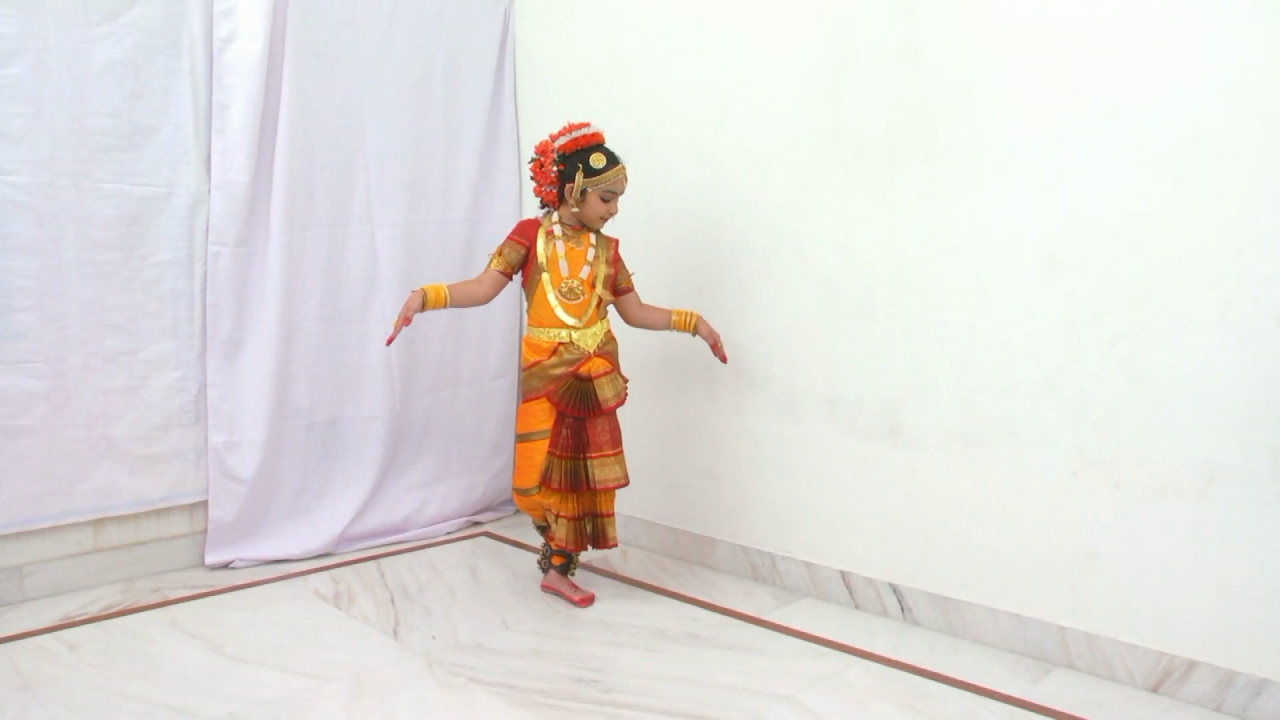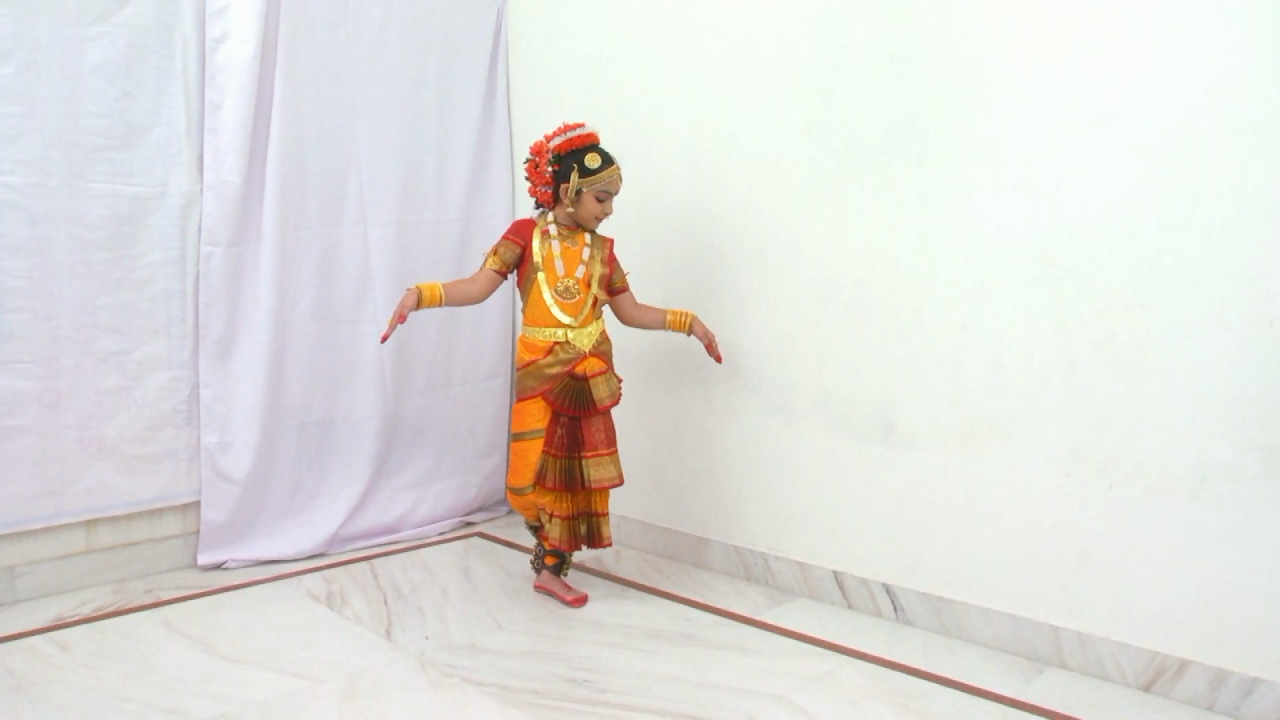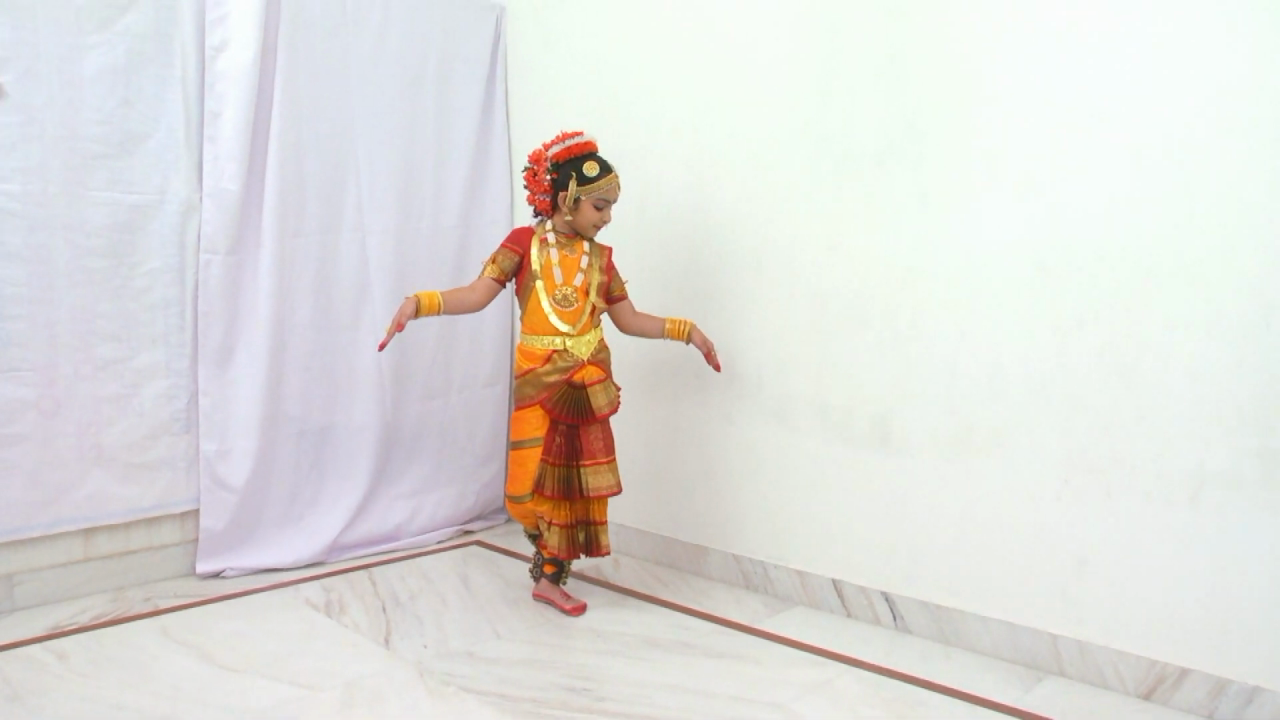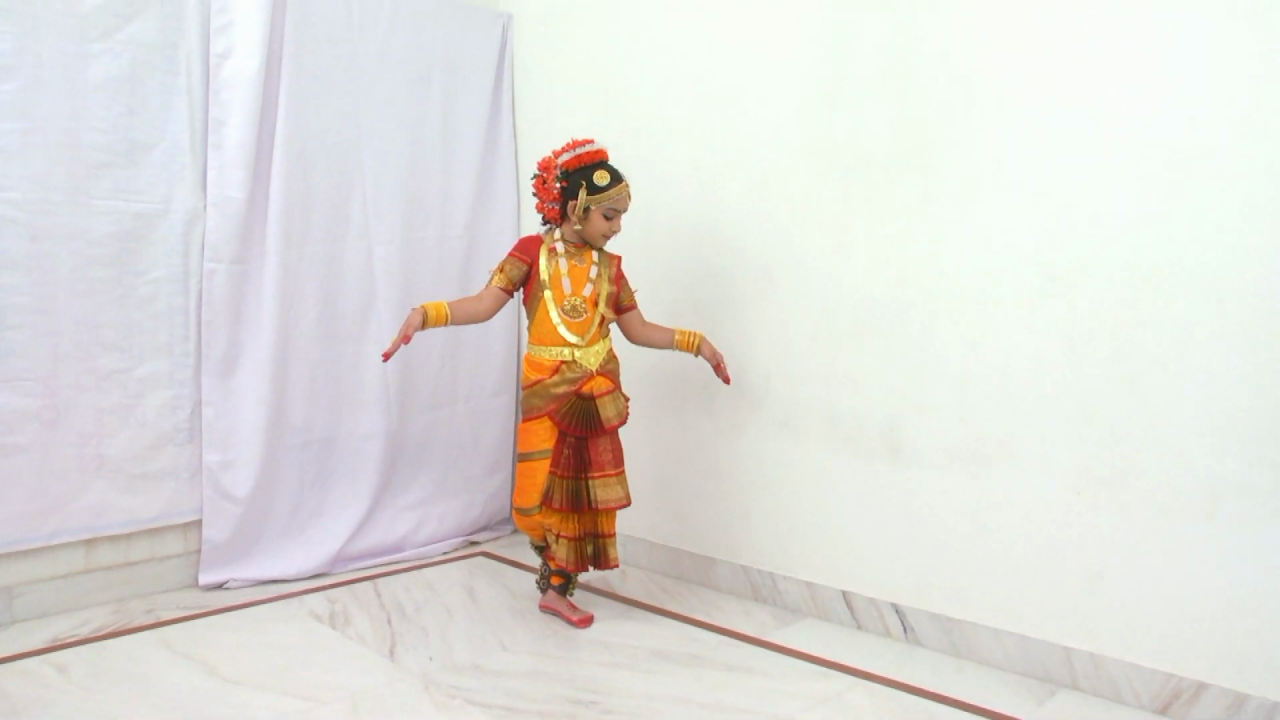
dt=0.7s
person 1, frame 1
left shoulder: (607, 249)
right shoulder: (531, 234)
left elbow: (635, 312)
right elbow: (483, 288)
left wrist: (692, 321)
right wrist: (425, 296)
left hip: (594, 376)
right hip: (546, 374)
left knee: (583, 473)
right knee: (540, 476)
left ankle: (559, 568)
right ankle: (557, 557)
person 1, frame 2
left shoulder: (602, 249)
right shoulder: (526, 234)
left elbow: (630, 312)
right elbow: (478, 286)
left wrist: (688, 322)
right wrist: (420, 294)
left hip: (588, 376)
right hip: (541, 373)
left knee: (577, 473)
right knee: (536, 473)
left ankle: (551, 568)
right ankle: (550, 558)
person 1, frame 3
left shoulder: (600, 257)
right shoulder: (525, 242)
left elbow: (628, 319)
right elbow: (476, 295)
left wrist: (686, 330)
right wrist: (418, 302)
left hip: (587, 385)
right hip: (539, 381)
left knee: (576, 481)
right knee: (534, 482)
left ankle: (550, 577)
right ankle: (548, 570)
person 1, frame 4
left shoulder: (610, 267)
right shoulder: (533, 250)
left elbow: (638, 330)
right elbow: (484, 304)
left wrist: (696, 342)
right wrist: (424, 313)
left hip: (595, 396)
right hip: (547, 393)
left knee: (584, 494)
right knee: (541, 495)
left ankle: (557, 589)
right ankle: (555, 580)
